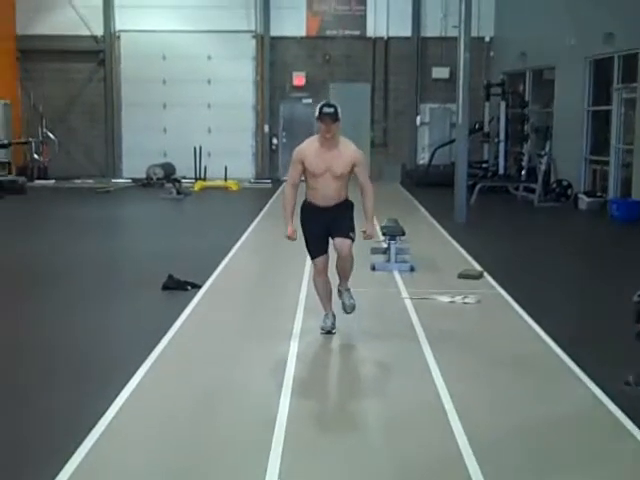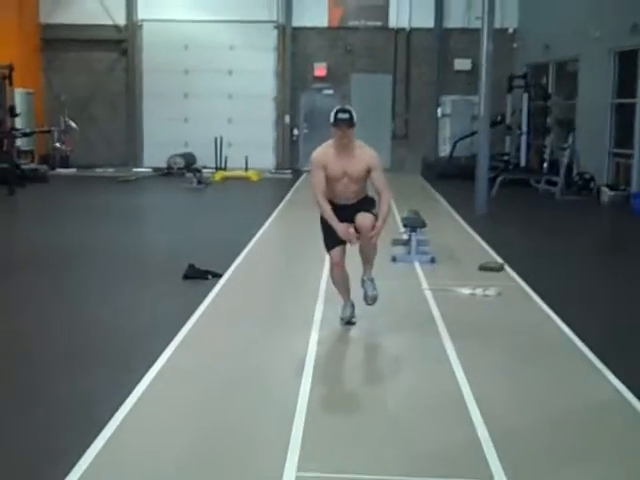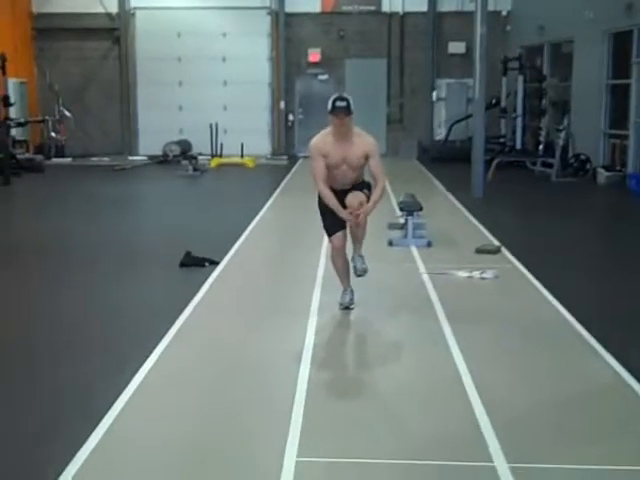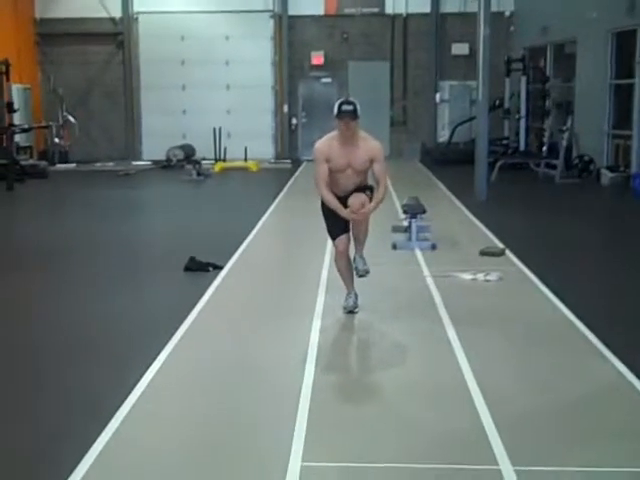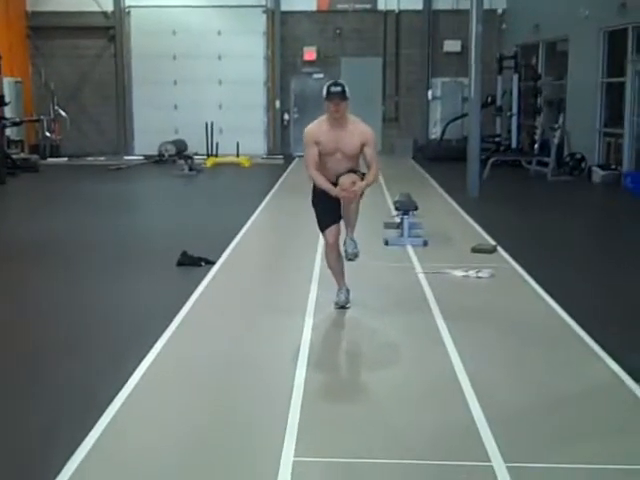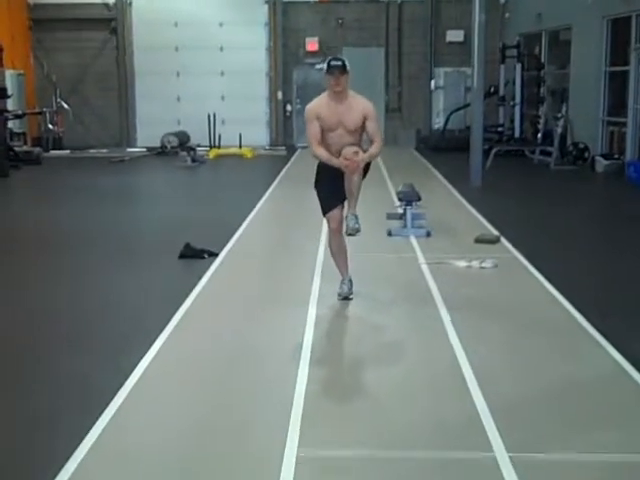
dt=0.5s
person 1, frame 1
left shoulder: (353, 153)
right shoulder: (302, 151)
left elbow: (366, 187)
right elbow: (290, 186)
left wrist: (370, 221)
right wrist: (289, 222)
left hip: (341, 210)
right hip: (312, 212)
left knee: (344, 250)
right knee: (319, 265)
left ankle: (344, 287)
right ankle: (328, 313)
person 1, frame 2
left shoulder: (369, 156)
right shoulder: (320, 156)
left elbow: (384, 192)
right elbow: (319, 195)
left wrist: (380, 222)
right wrist: (337, 225)
left hip: (361, 204)
right hip: (333, 209)
left knee: (367, 225)
right knee: (336, 259)
left ankle: (368, 276)
right ankle: (347, 303)
person 1, frame 3
left shoulder: (367, 143)
right shoulder: (318, 144)
left elbow: (380, 181)
right elbow: (320, 184)
left wrist: (370, 206)
right wrist: (341, 212)
left hip: (357, 190)
right hip: (330, 195)
left knee: (356, 203)
right knee: (337, 244)
left ankle: (358, 253)
right ankle: (347, 290)
person 1, frame 4
left shoulder: (373, 147)
right shoulder: (322, 147)
left elbow: (382, 184)
right elbow: (322, 187)
left wrist: (371, 207)
right wrist: (342, 212)
left hip: (360, 194)
right hip: (333, 201)
left knee: (361, 207)
right knee: (340, 247)
left ankle: (360, 255)
right ankle: (351, 293)
person 1, frame 5
left shoulder: (363, 131)
right shoulder: (313, 131)
left elbow: (374, 168)
right elbow: (312, 170)
left wrist: (362, 186)
right wrist: (334, 191)
left hip: (352, 185)
right hip: (324, 189)
left knee: (351, 187)
right knee: (330, 240)
left ankle: (350, 237)
right ankle: (342, 288)
person 1, frame 6
left shoulder: (364, 106)
right shoulder: (314, 108)
left elbow: (377, 142)
right elbow: (314, 146)
left wrist: (365, 157)
right wrist: (337, 162)
left hip: (356, 164)
right hip: (328, 168)
left knee: (354, 158)
right knee: (334, 225)
left ankle: (353, 213)
right ankle: (345, 278)
